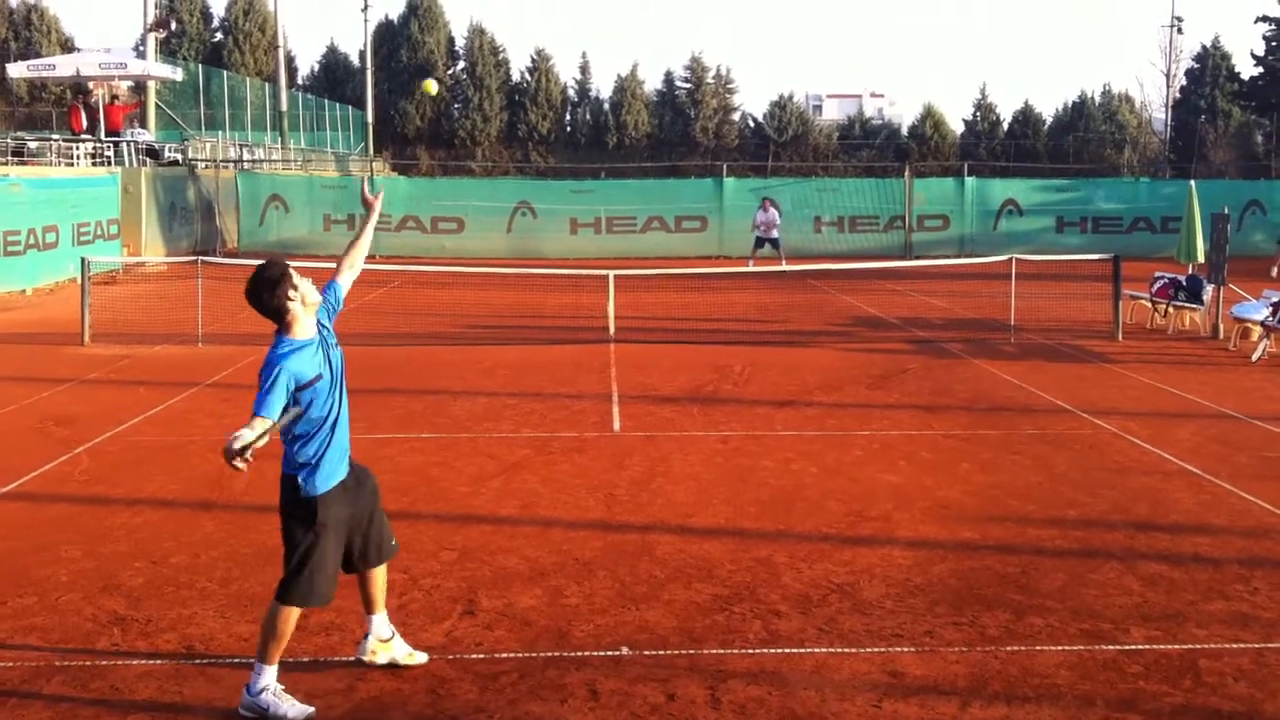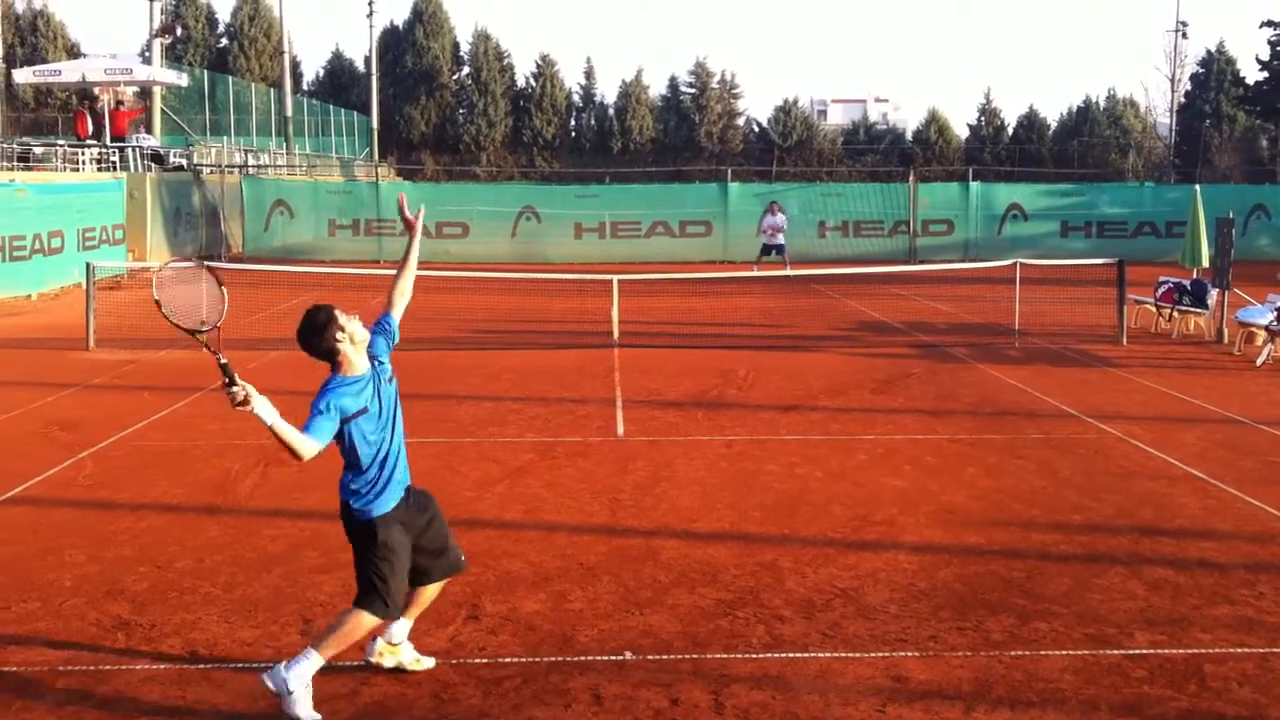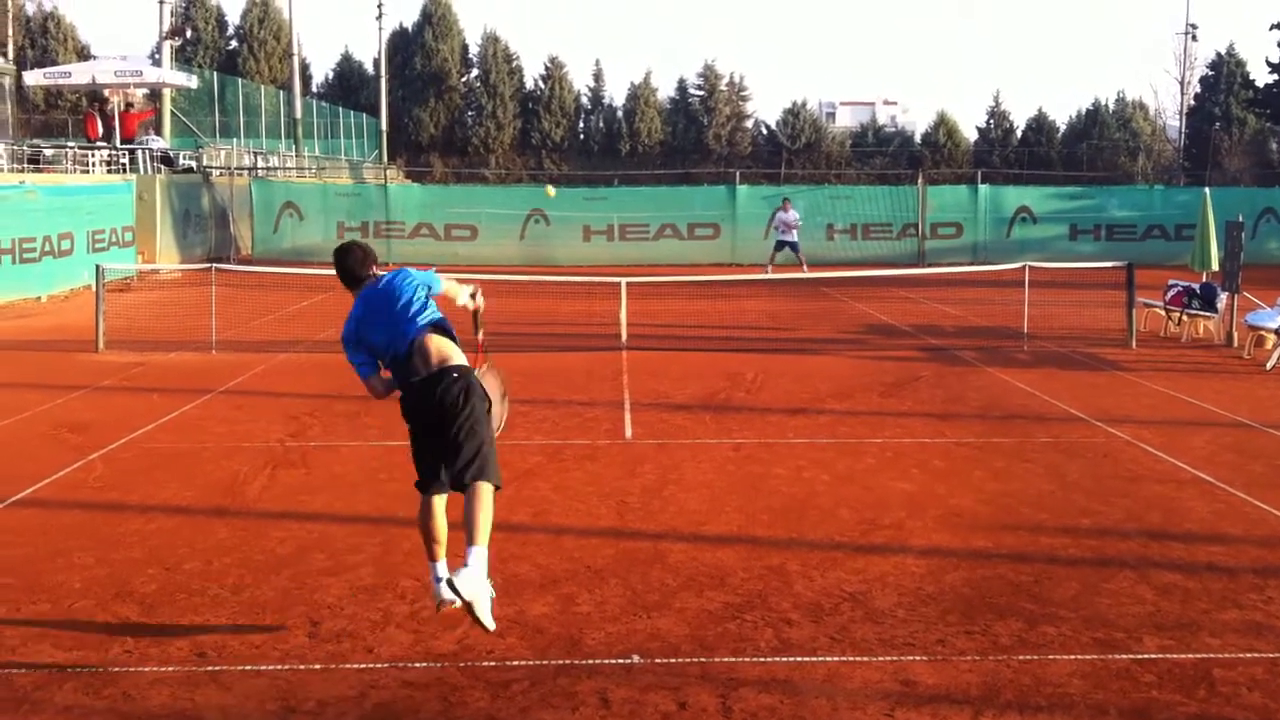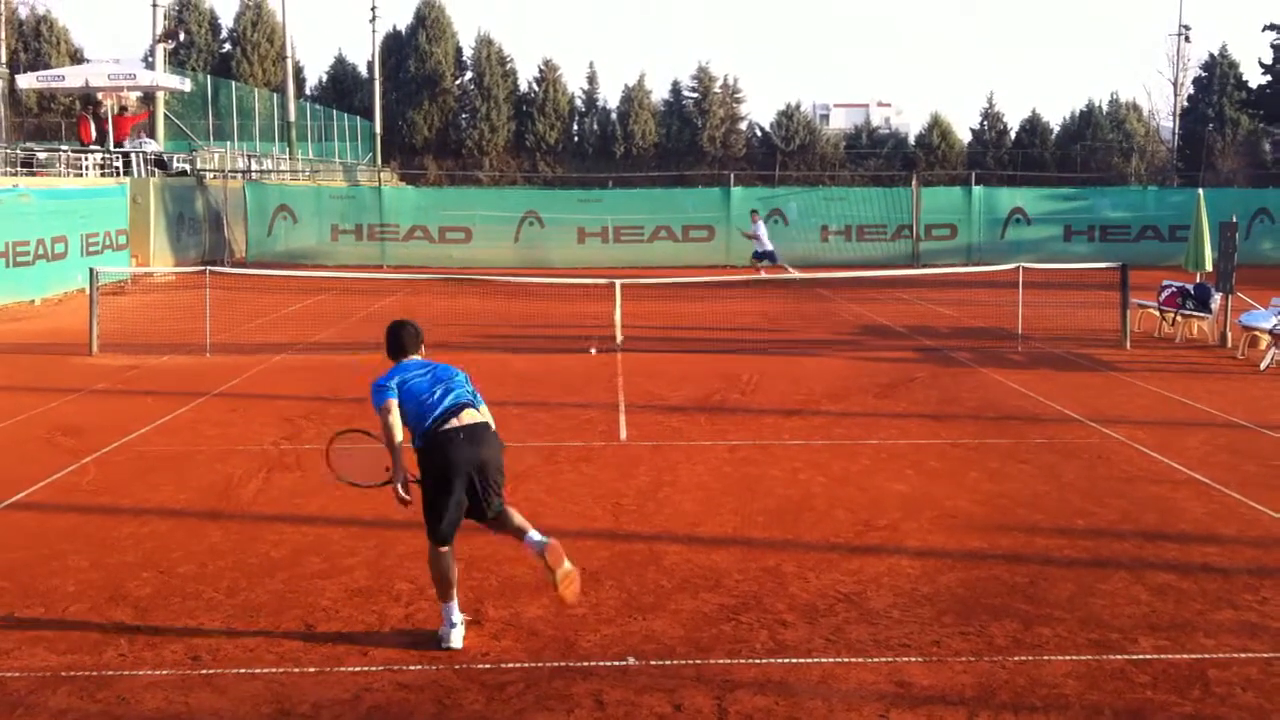
dt=0.4s
person 1, frame 1
left shoulder: (321, 319)
right shoulder: (284, 363)
left elbow: (348, 269)
right elbow: (261, 423)
left wrist: (372, 216)
right wrist: (240, 445)
left hip: (345, 474)
right hip: (312, 490)
left knee: (375, 554)
right knee: (301, 588)
left ankle: (379, 640)
person 1, frame 2
left shoulder: (377, 351)
right shoulder: (333, 400)
left elbow: (401, 292)
right elbow: (305, 449)
left wrist: (414, 238)
right wrist: (263, 411)
left hip: (402, 495)
right hip: (372, 512)
left knee: (443, 564)
right knee: (375, 611)
left ankle: (392, 642)
right ankle: (291, 675)
person 1, frame 3
left shoulder: (354, 324)
right shoulder: (403, 279)
left elbow: (379, 386)
right elbow: (447, 287)
right wrist: (469, 295)
left hip: (417, 398)
right hip: (454, 382)
left knee: (432, 491)
right knee: (480, 483)
left ankle: (440, 581)
right ankle: (474, 574)
person 1, frame 4
left shoulder: (384, 382)
right shoulder: (453, 373)
left elbow: (391, 419)
left wrist: (399, 471)
right wrist: (486, 466)
left hip: (443, 449)
right hip: (484, 440)
left knee: (441, 543)
right knee: (500, 516)
left ankle: (452, 625)
right ankle: (543, 545)
